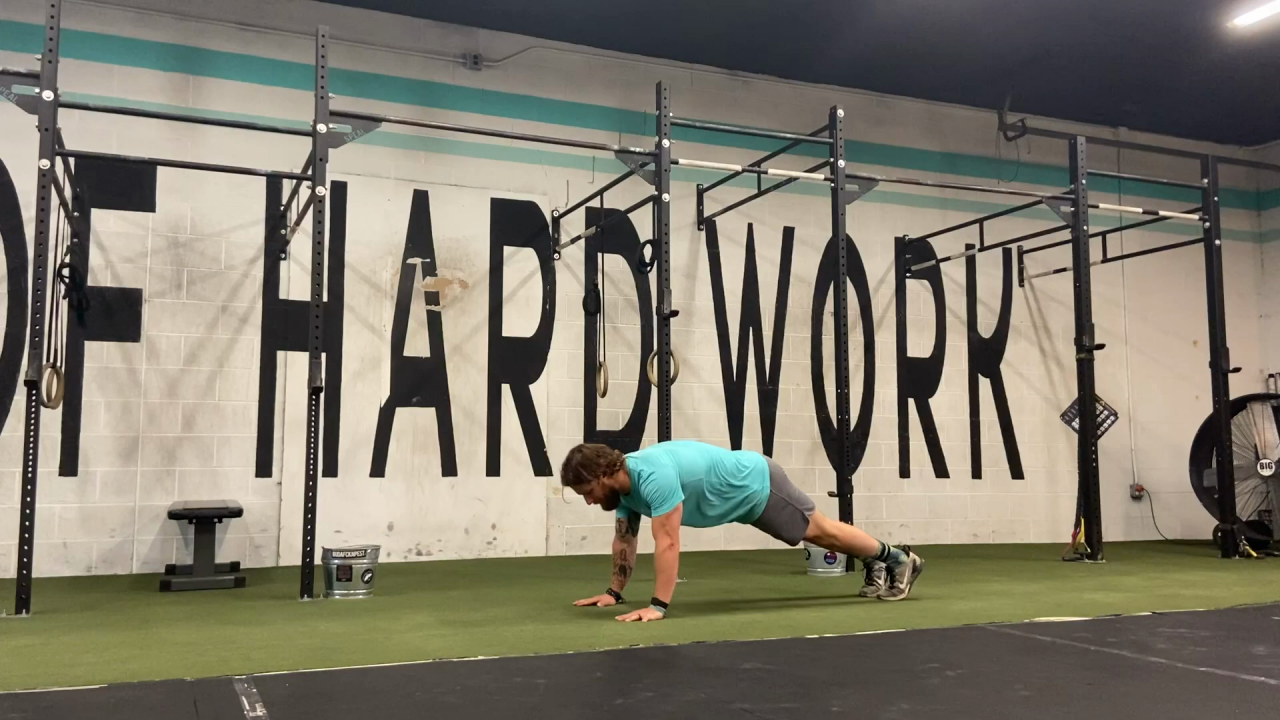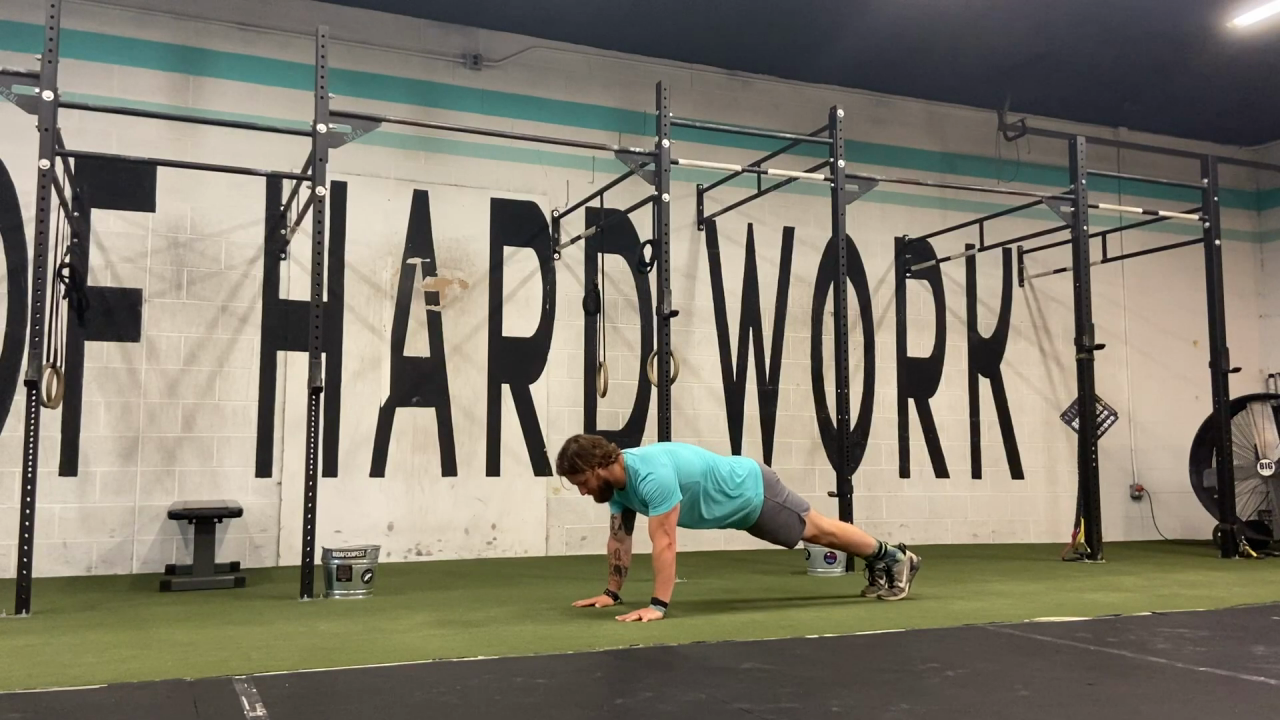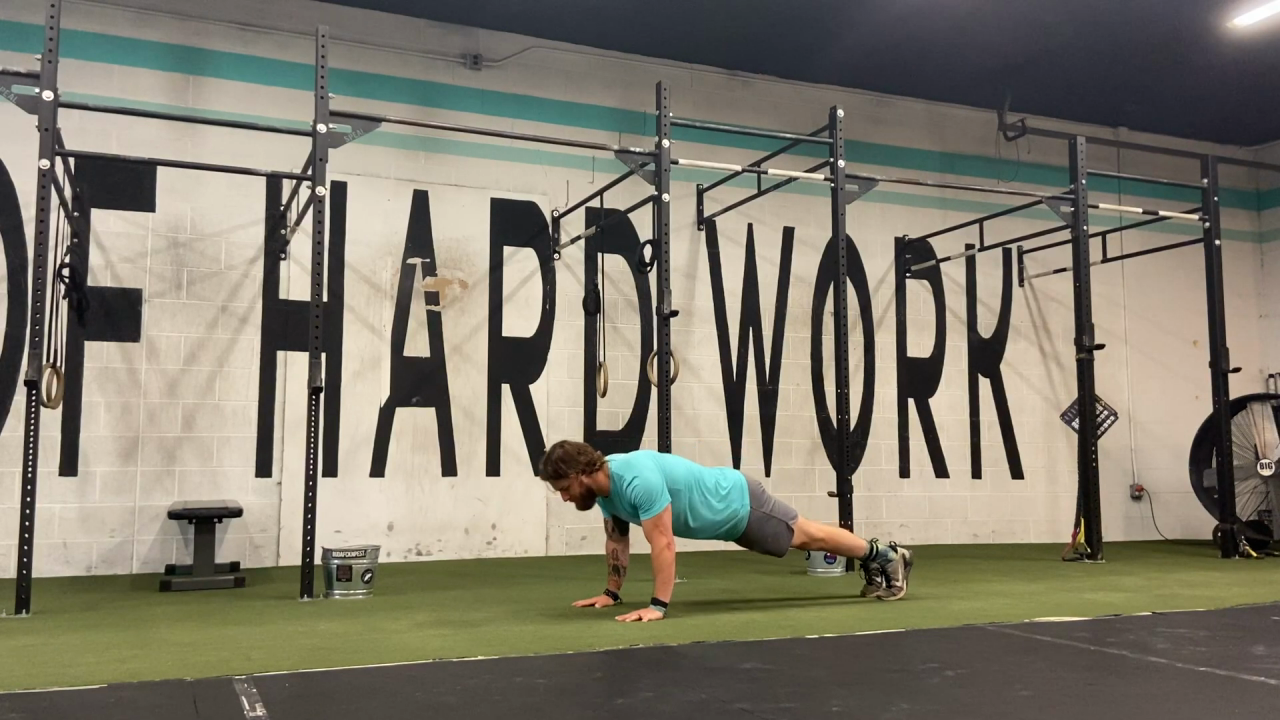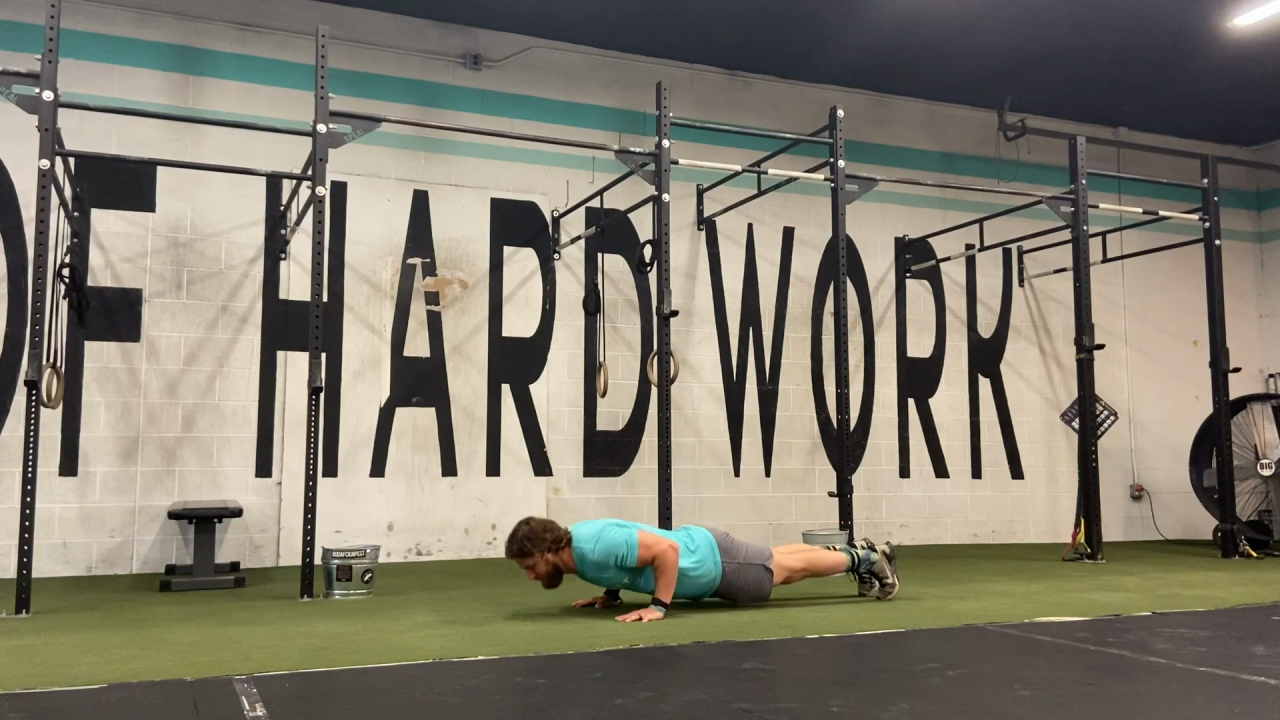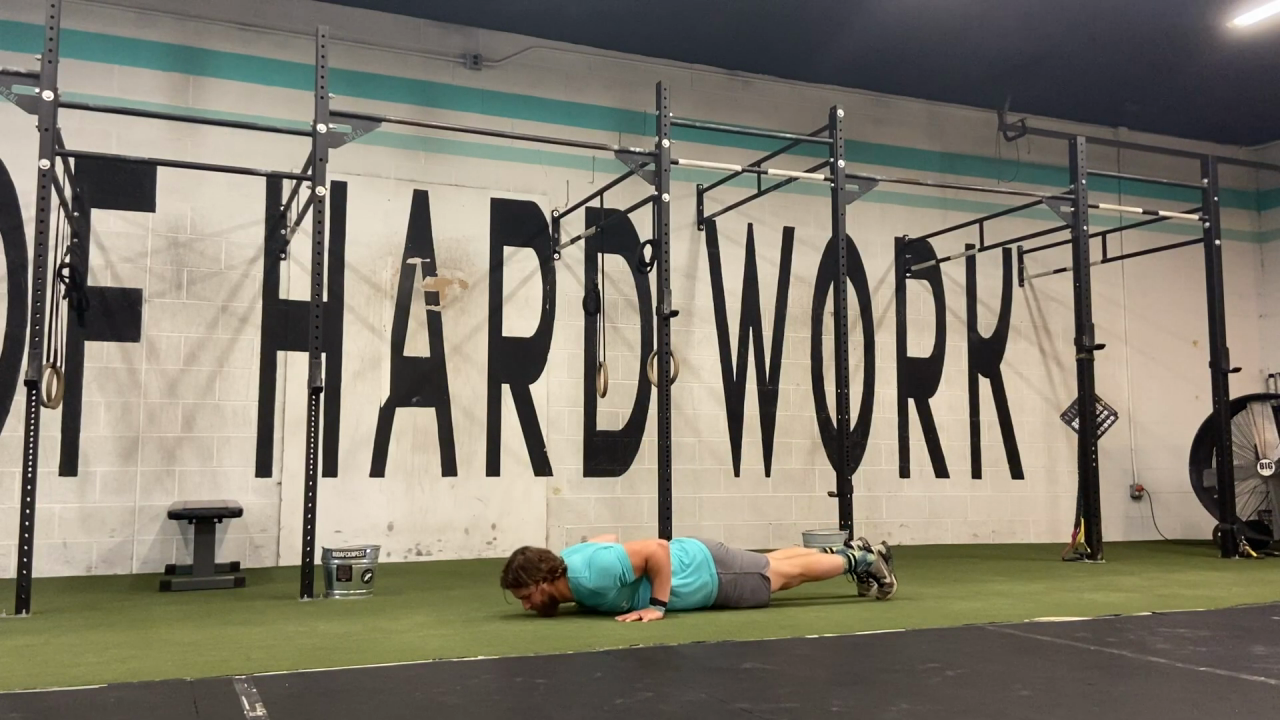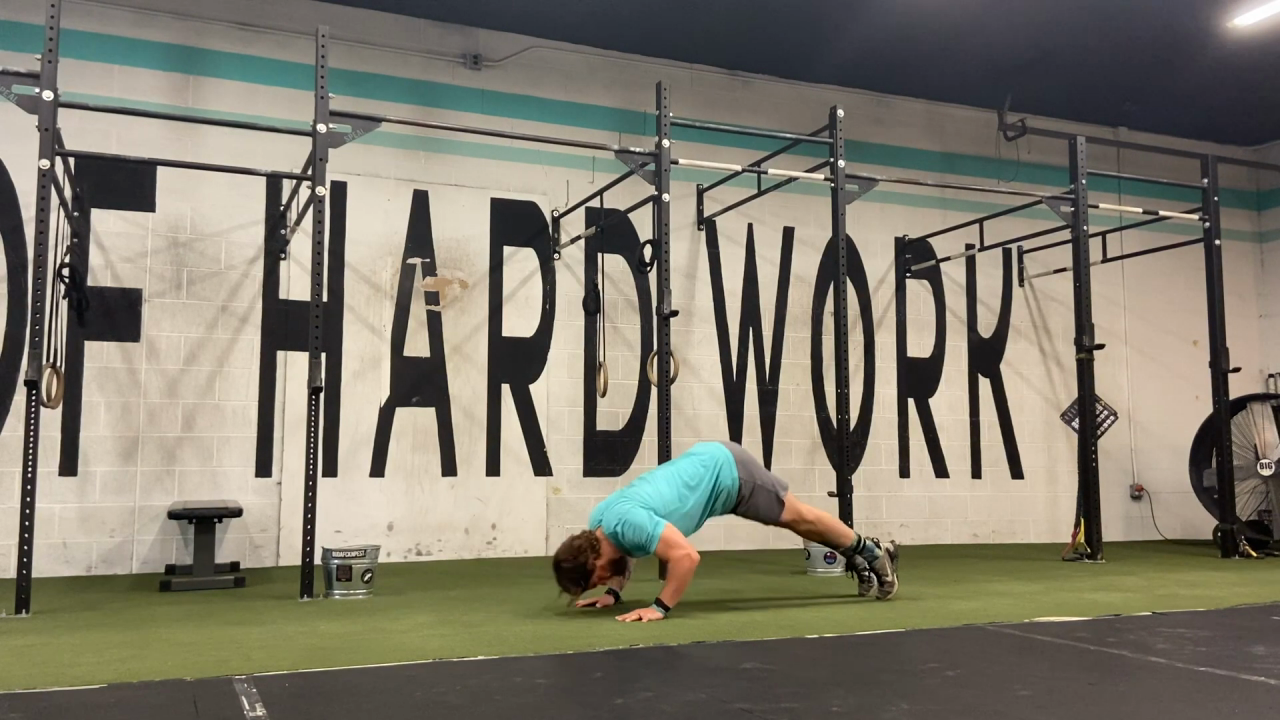
dt=0.7s
person 1, frame 1
left shoulder: (653, 476)
right shoulder: (624, 483)
left elbow: (667, 543)
right elbow: (625, 539)
left wrist: (658, 605)
right wrist: (614, 591)
left hip: (756, 484)
right hip: (742, 493)
left knee: (821, 530)
right knee: (815, 534)
left ankle: (897, 558)
right ankle: (876, 564)
person 1, frame 2
left shoulder: (652, 474)
right shoulder: (617, 479)
left elbow: (664, 543)
right elbow: (619, 537)
left wrist: (658, 605)
right wrist: (611, 592)
left hip: (751, 492)
right hip: (737, 503)
left knee: (820, 530)
right knee: (816, 534)
left ankle: (894, 557)
right ankle: (878, 563)
person 1, frame 3
left shoulder: (638, 479)
right shoulder: (605, 484)
left elbow: (663, 544)
right elbow: (616, 539)
left wrist: (658, 604)
right wrist: (612, 591)
left hip: (738, 505)
right hip: (727, 510)
left knee: (809, 537)
right knee: (804, 539)
left ankle: (885, 556)
right ankle: (874, 558)
person 1, frame 4
left shoulder: (594, 550)
right shoulder: (574, 540)
left elbow: (667, 550)
left wrist: (659, 606)
right wrist: (610, 592)
left hip: (711, 563)
right hip: (696, 550)
left knee: (789, 568)
right knee: (779, 560)
left ankle: (865, 557)
right ankle: (852, 550)
person 1, frame 5
left shoulder: (590, 578)
right shoulder: (567, 559)
left elbow: (657, 548)
right elbow: (607, 538)
left wrist: (657, 605)
right wrist: (602, 600)
left hip: (707, 573)
right hip: (690, 557)
left knee: (787, 573)
right knee: (776, 564)
left ankle: (863, 559)
right ankle: (850, 551)
person 1, frame 6
left shoulder: (625, 522)
right shoulder: (598, 524)
left elbow: (687, 557)
right elbow: (625, 556)
left wrist: (659, 607)
right wrist: (612, 592)
left hip: (727, 470)
right hip: (710, 466)
left knee: (798, 517)
right knee: (790, 520)
left ankle: (873, 554)
right ankle: (855, 559)
